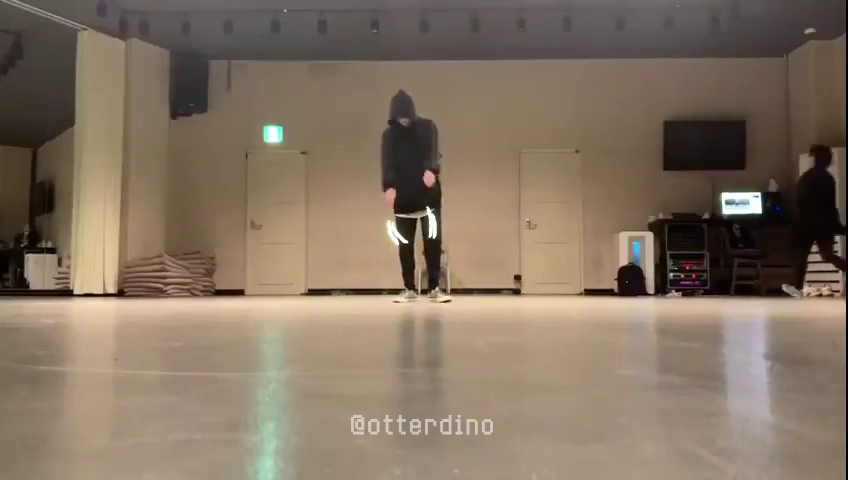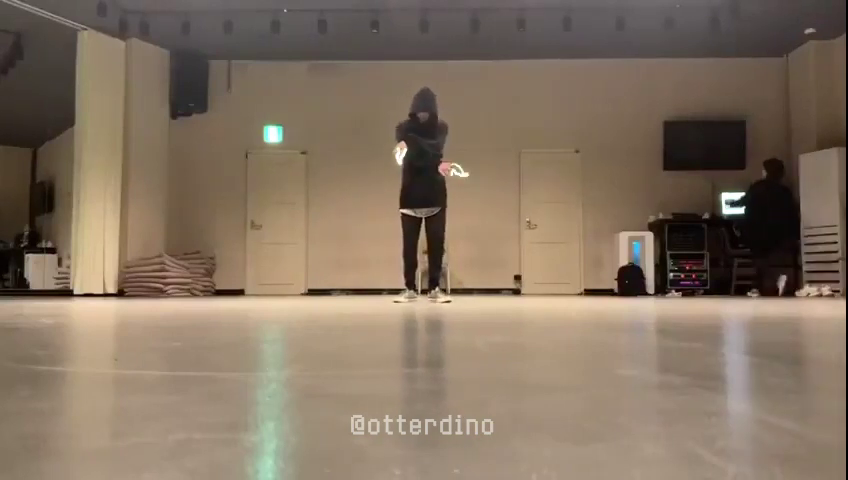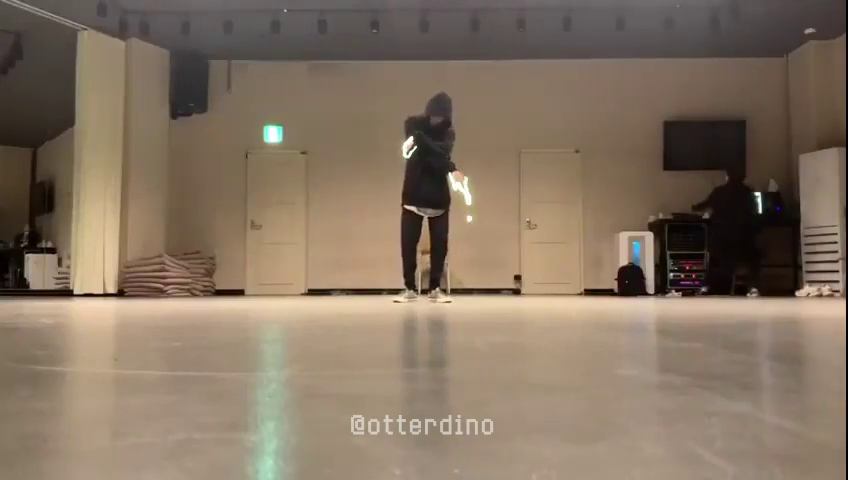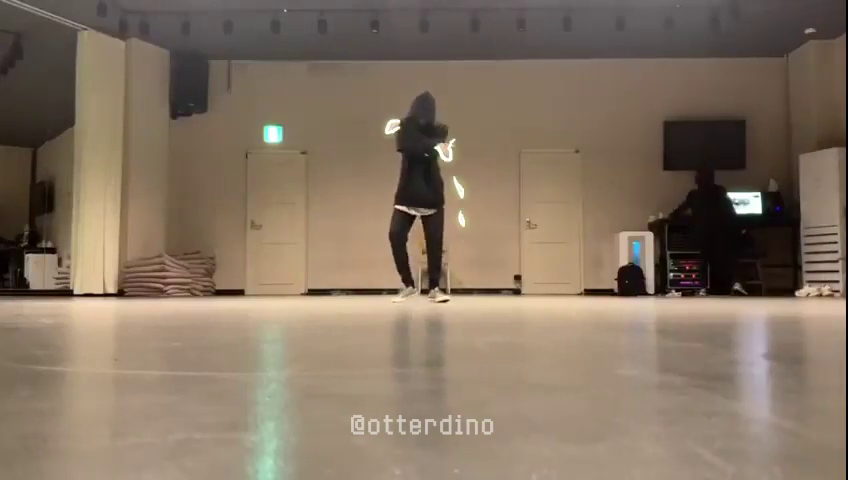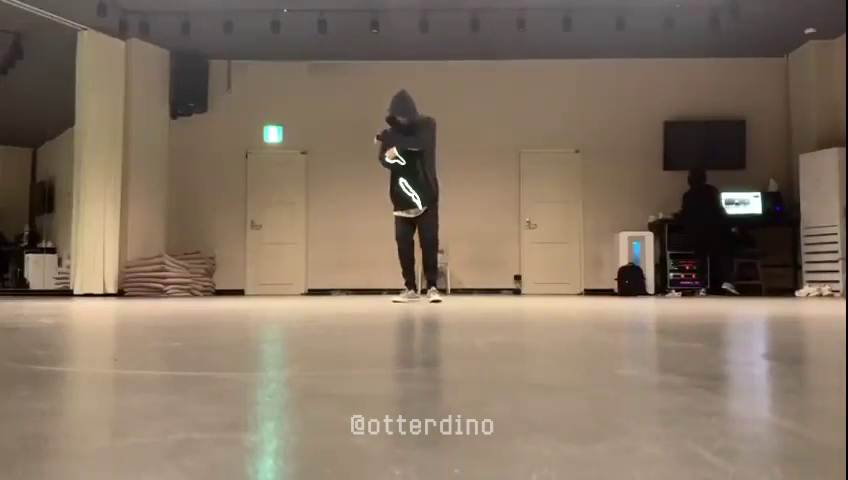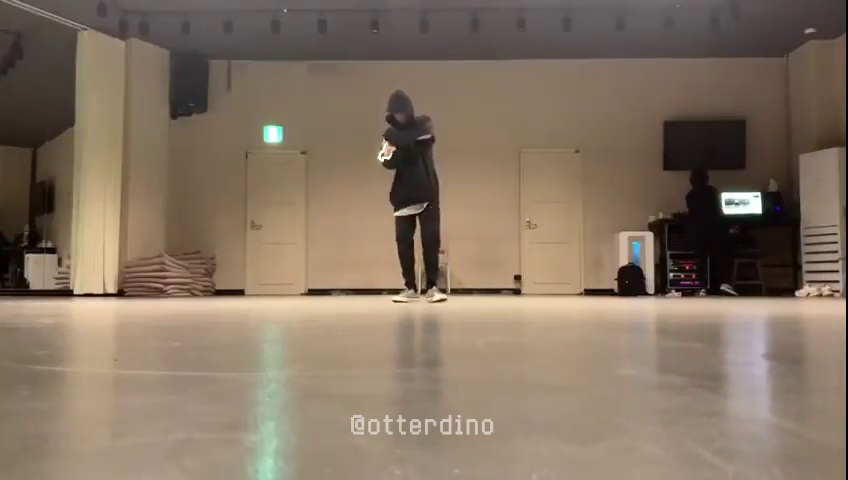
dt=0.4s
person 1, frame 1
left shoulder: (427, 127)
right shoulder: (389, 135)
left elbow: (434, 152)
right elbow: (386, 161)
left wrist: (431, 170)
right wrist: (388, 186)
left hip: (429, 196)
right hip: (403, 198)
left knee: (433, 243)
right knee: (405, 245)
left ankle: (434, 288)
right ankle: (409, 288)
person 1, frame 2
left shoulder: (440, 127)
right shoulder: (404, 128)
left elbow: (434, 146)
right elbow: (413, 152)
left wrist: (412, 142)
right wrist: (437, 163)
left hip: (435, 193)
right hip: (411, 195)
left knee: (436, 242)
right knee: (409, 243)
left ankle: (434, 288)
right ankle: (410, 288)
person 1, frame 3
left shoulder: (448, 133)
right shoulder: (413, 125)
left elbow: (443, 150)
right elbow: (423, 148)
left wrist: (425, 144)
right wrist: (451, 168)
left hip: (438, 194)
right hip: (414, 193)
left knee: (440, 242)
right knee: (408, 241)
left ankle: (435, 288)
right ankle: (409, 288)
person 1, frame 4
left shoulder: (440, 131)
right shoulder: (407, 125)
left elbow: (424, 145)
right elbow: (405, 145)
right wrist: (432, 146)
left hip: (432, 194)
right hip: (407, 193)
left knee: (435, 241)
right knee: (395, 236)
left ankle: (435, 287)
right ankle: (407, 284)
person 1, frame 5
left shoulder: (427, 125)
right shoulder: (392, 132)
left elbow: (417, 146)
right elbow: (388, 162)
left wrist: (386, 138)
right wrist: (388, 154)
left hip: (425, 193)
right hip: (402, 195)
left knee: (429, 240)
right knee: (403, 241)
left ankle: (432, 287)
right ankle: (410, 287)
person 1, frame 6
left shoulder: (423, 123)
right shoulder: (390, 133)
left elbow: (426, 138)
right elbow: (389, 163)
left wrist: (399, 142)
right wrist: (387, 155)
left hip: (426, 192)
right hip: (403, 195)
left knee: (431, 239)
right knee: (403, 241)
left ankle: (432, 286)
right ankle: (410, 287)
person 2, frame 1
left shoulder: (811, 176)
right shoulder: (828, 178)
left elbow: (801, 198)
right elbow: (830, 202)
left hip: (810, 221)
right hip: (825, 221)
left knee: (801, 253)
right knee: (827, 254)
left ankle: (798, 288)
person 2, frame 2
left shoulder: (758, 186)
right shoulder: (784, 190)
left elbow: (745, 200)
right elbow: (793, 212)
left wrist: (732, 203)
right wrist: (795, 235)
left hip: (758, 229)
right hip: (777, 231)
left knee: (760, 258)
right knee: (764, 258)
left ankle: (780, 276)
right ankle: (757, 289)
person 2, frame 3
left shoulder: (719, 192)
right shoulder: (748, 192)
left elbow: (705, 205)
right elbow: (753, 213)
left wrist: (695, 207)
right wrist: (753, 231)
left hip: (722, 232)
right hip: (743, 233)
left knee: (717, 260)
right knee: (752, 261)
left ankle: (710, 288)
right ankle: (754, 288)
person 2, frame 4
left shoulder: (694, 195)
right shoulder: (719, 191)
left elbow: (681, 210)
right elbow: (730, 211)
left wrist: (673, 215)
right wrist: (734, 227)
left hip: (703, 232)
right hip: (722, 229)
left knee: (707, 259)
right knee: (729, 257)
left ankle: (711, 288)
right ankle: (734, 282)
person 2, frame 5
left shoulder: (688, 195)
right shoulder: (712, 190)
left elbow: (683, 216)
right elbow: (719, 208)
right wrist: (727, 226)
left hip: (697, 232)
right hip: (715, 228)
left knee: (702, 258)
right knee: (723, 255)
right ankle: (726, 282)
person 2, frame 6
left shoulder: (690, 195)
right shoulder: (712, 191)
right elbow: (717, 211)
right wrist: (726, 227)
left hip: (697, 232)
right hip: (713, 229)
left knee: (703, 259)
right knee: (722, 255)
right ankle: (724, 283)
